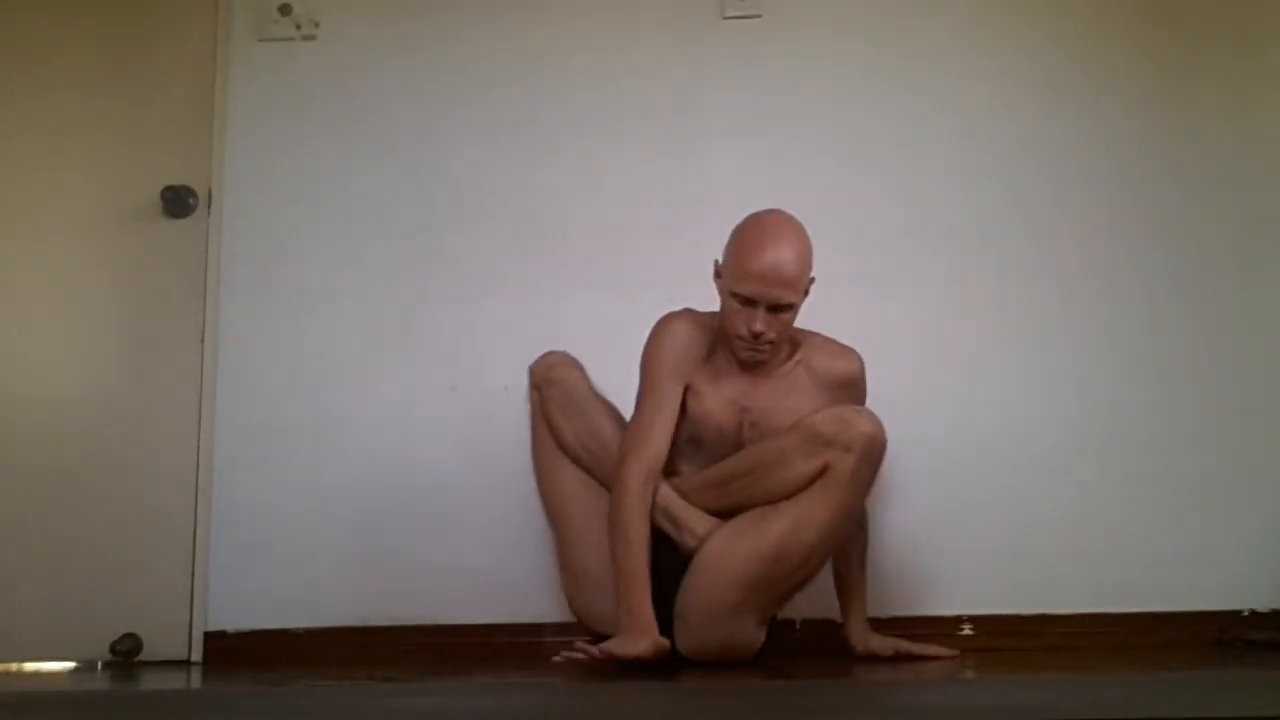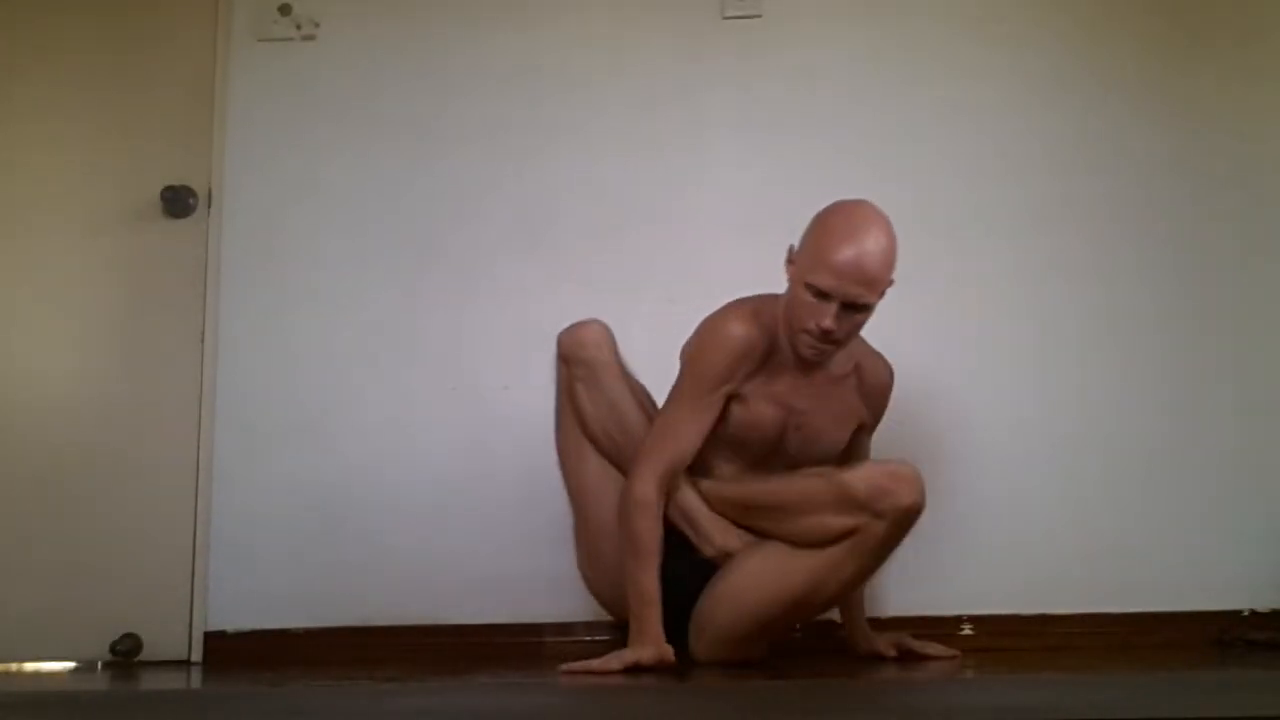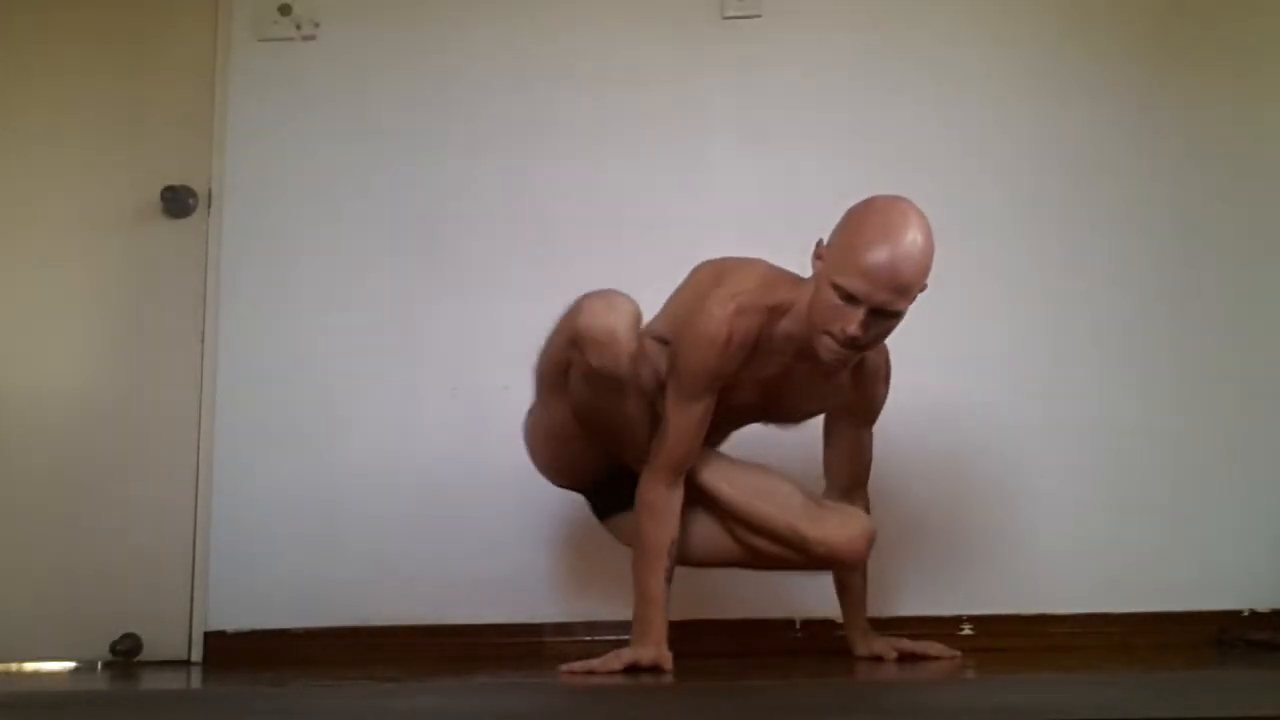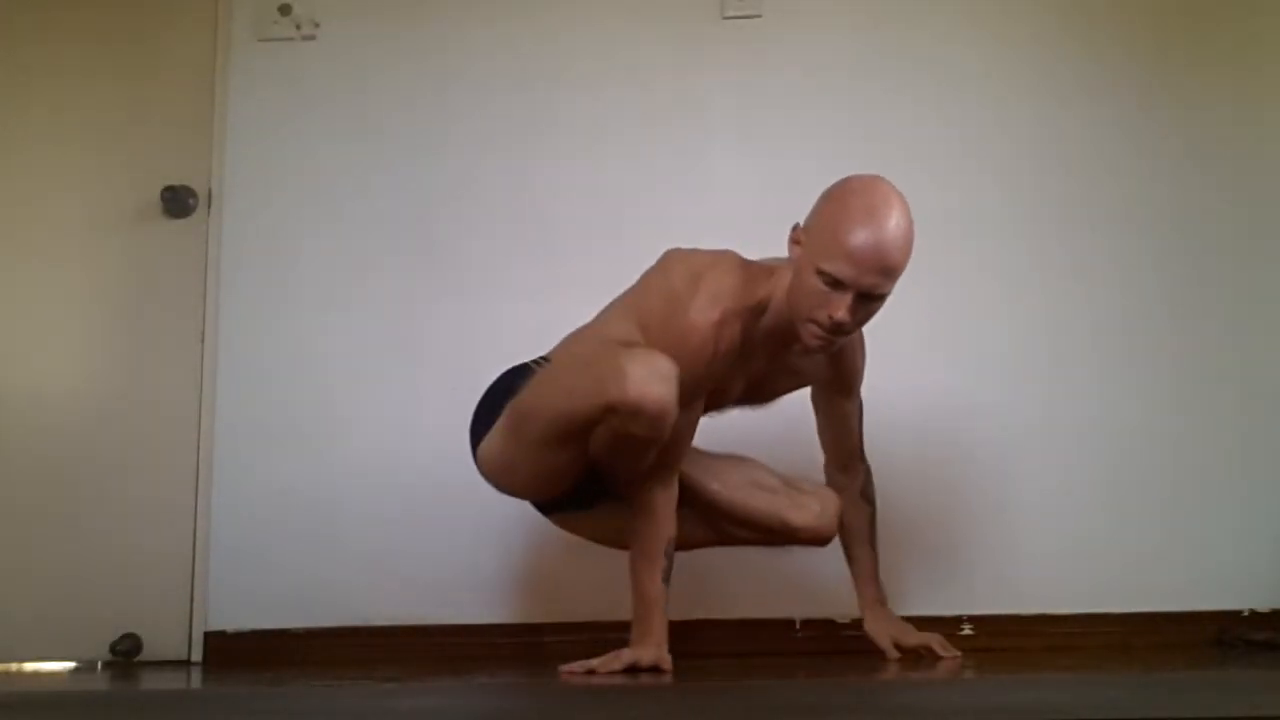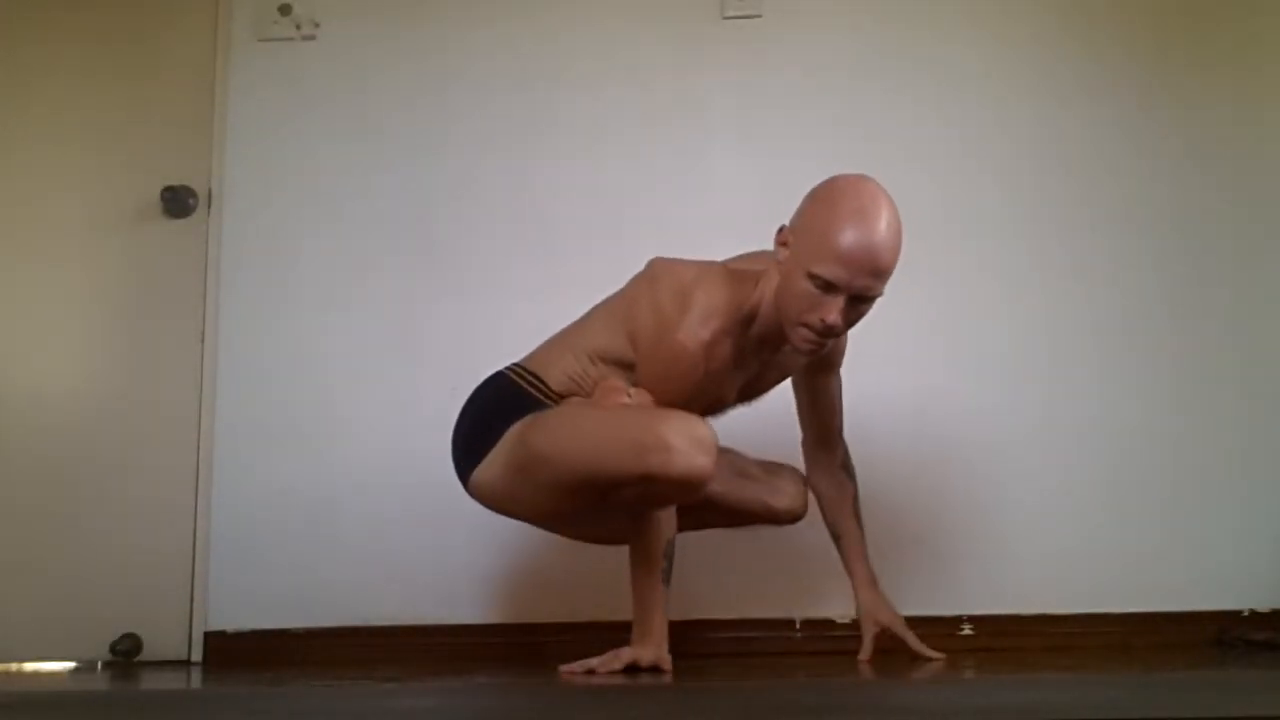
dt=0.5s
person 1, frame 1
left shoulder: (836, 372)
right shoulder: (684, 339)
left elbow: (844, 495)
right elbow: (635, 476)
left wrist: (857, 627)
right wrist: (639, 625)
left hip: (714, 618)
right hip: (622, 597)
left knee: (858, 431)
right knee: (553, 372)
person 1, frame 2
left shoulder: (871, 380)
right shoulder: (738, 335)
left elbow: (845, 506)
right elbow: (649, 480)
left wrist: (858, 631)
right wrist: (645, 634)
right hip: (637, 569)
left knee: (899, 489)
right knee: (585, 342)
person 1, frame 3
left shoulder: (867, 368)
right shoulder: (731, 315)
left elbow: (847, 498)
right elbow: (662, 478)
left wrist: (859, 632)
right wrist: (647, 635)
left hip: (682, 470)
right hip: (583, 448)
left knee: (850, 537)
right knee: (607, 318)
person 1, frame 4
left shoulder: (838, 346)
right shoulder: (710, 314)
left elbow: (849, 474)
right elbow: (658, 481)
left wrist: (875, 608)
right wrist: (649, 637)
left hip: (596, 467)
right hip: (519, 433)
left knee: (816, 514)
right knee: (648, 385)
person 1, frame 5
left shoulder: (818, 328)
right shoulder: (698, 327)
left elbow: (826, 454)
right elbow: (662, 456)
left wrist: (867, 591)
right wrist: (649, 637)
left hip: (572, 452)
right hip: (503, 436)
left knee: (787, 495)
right knee: (685, 450)
